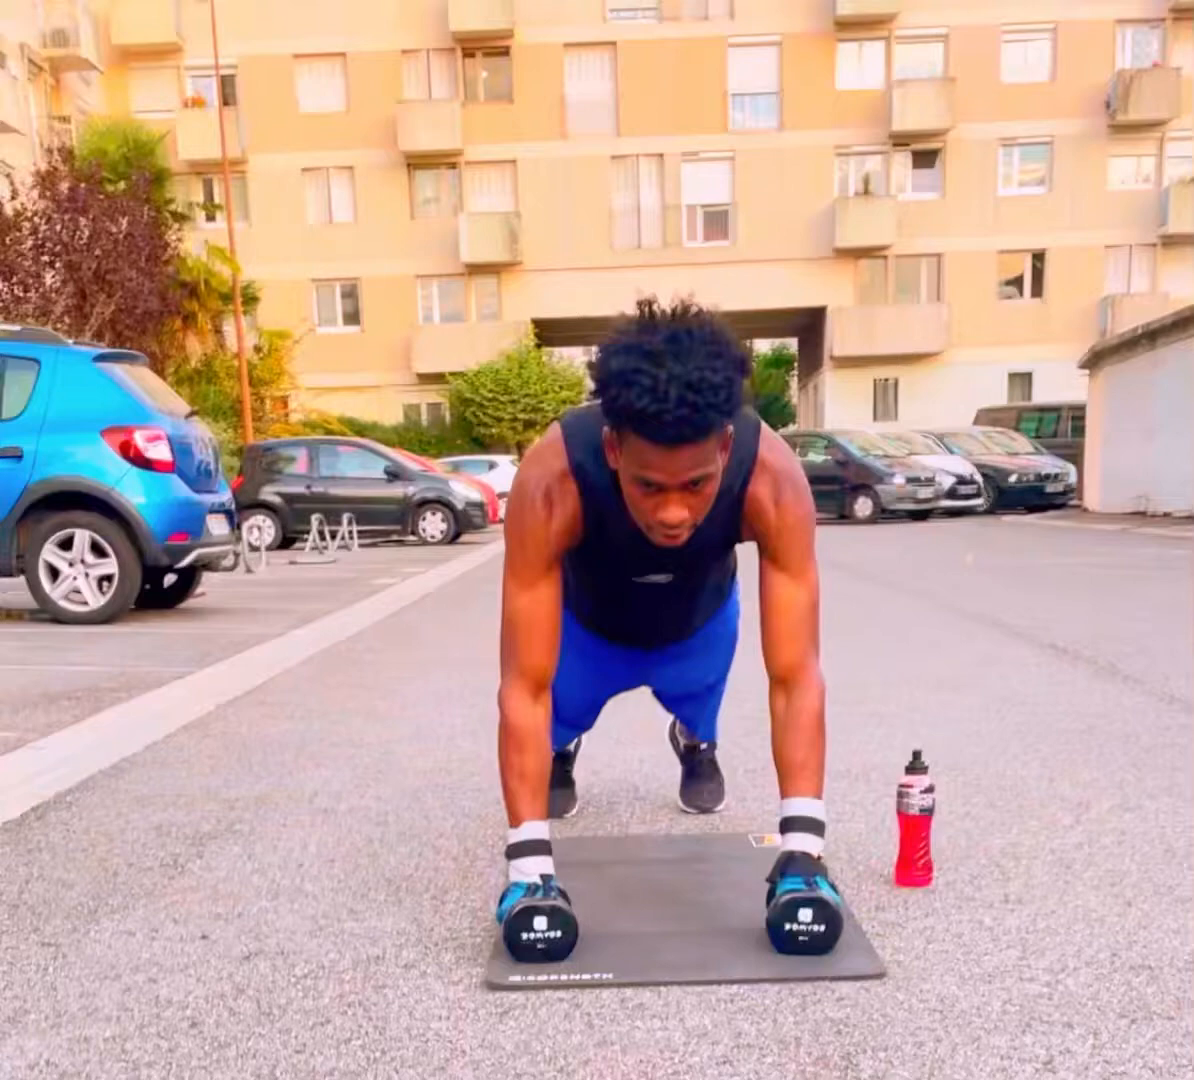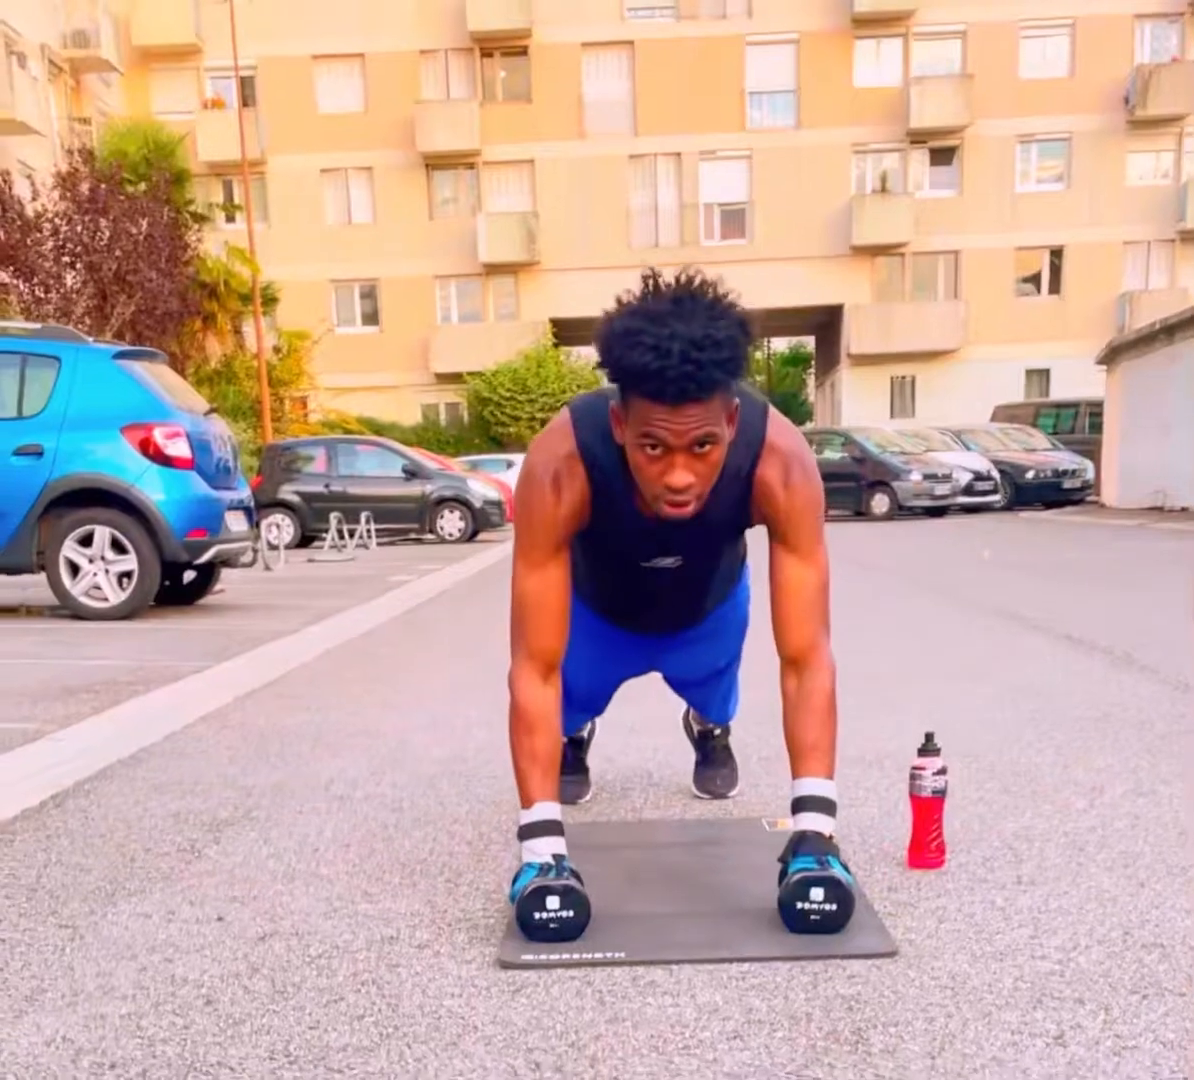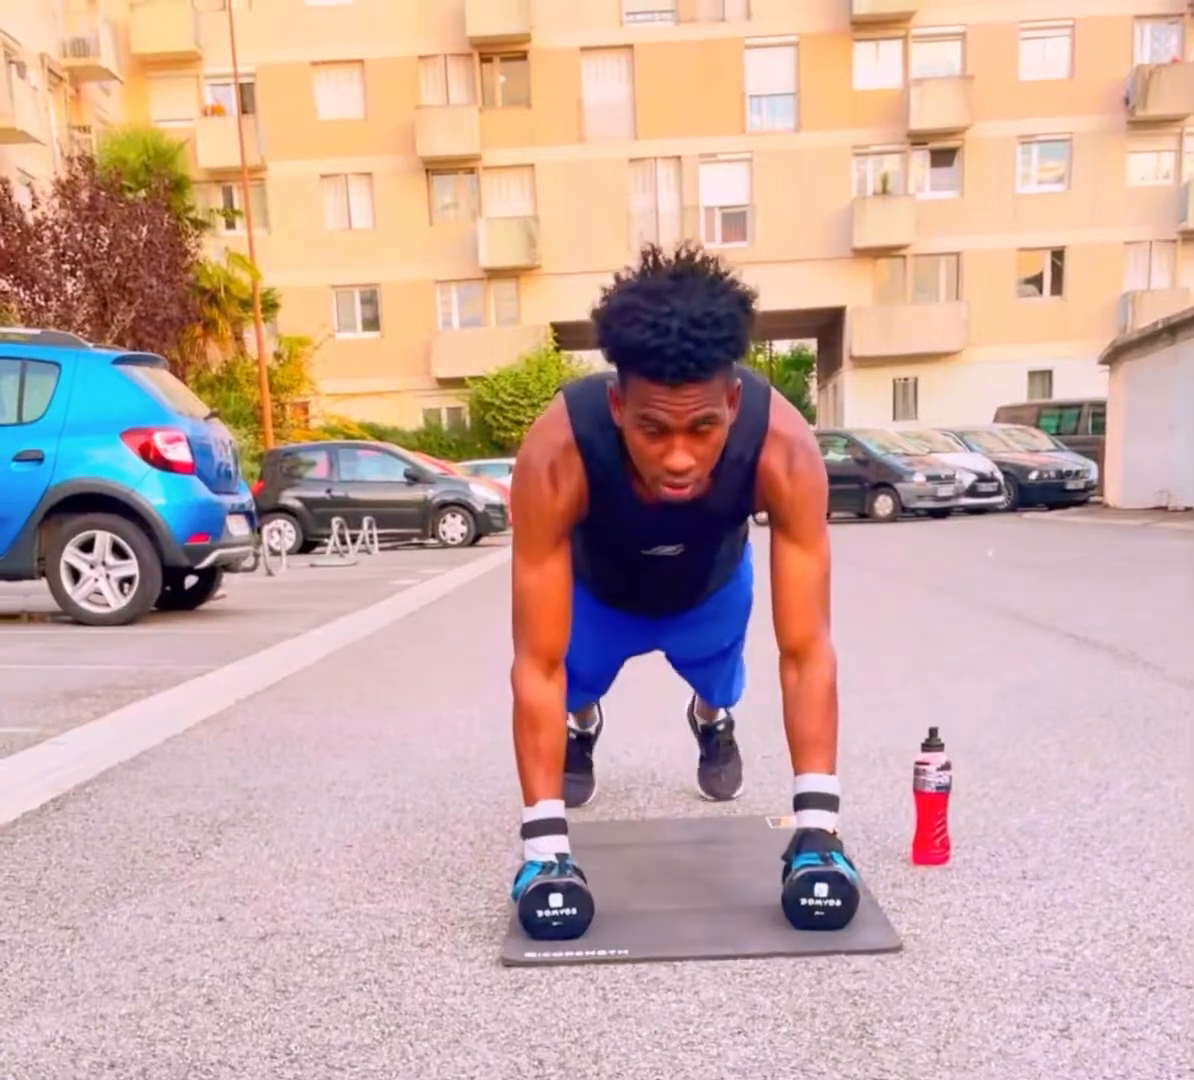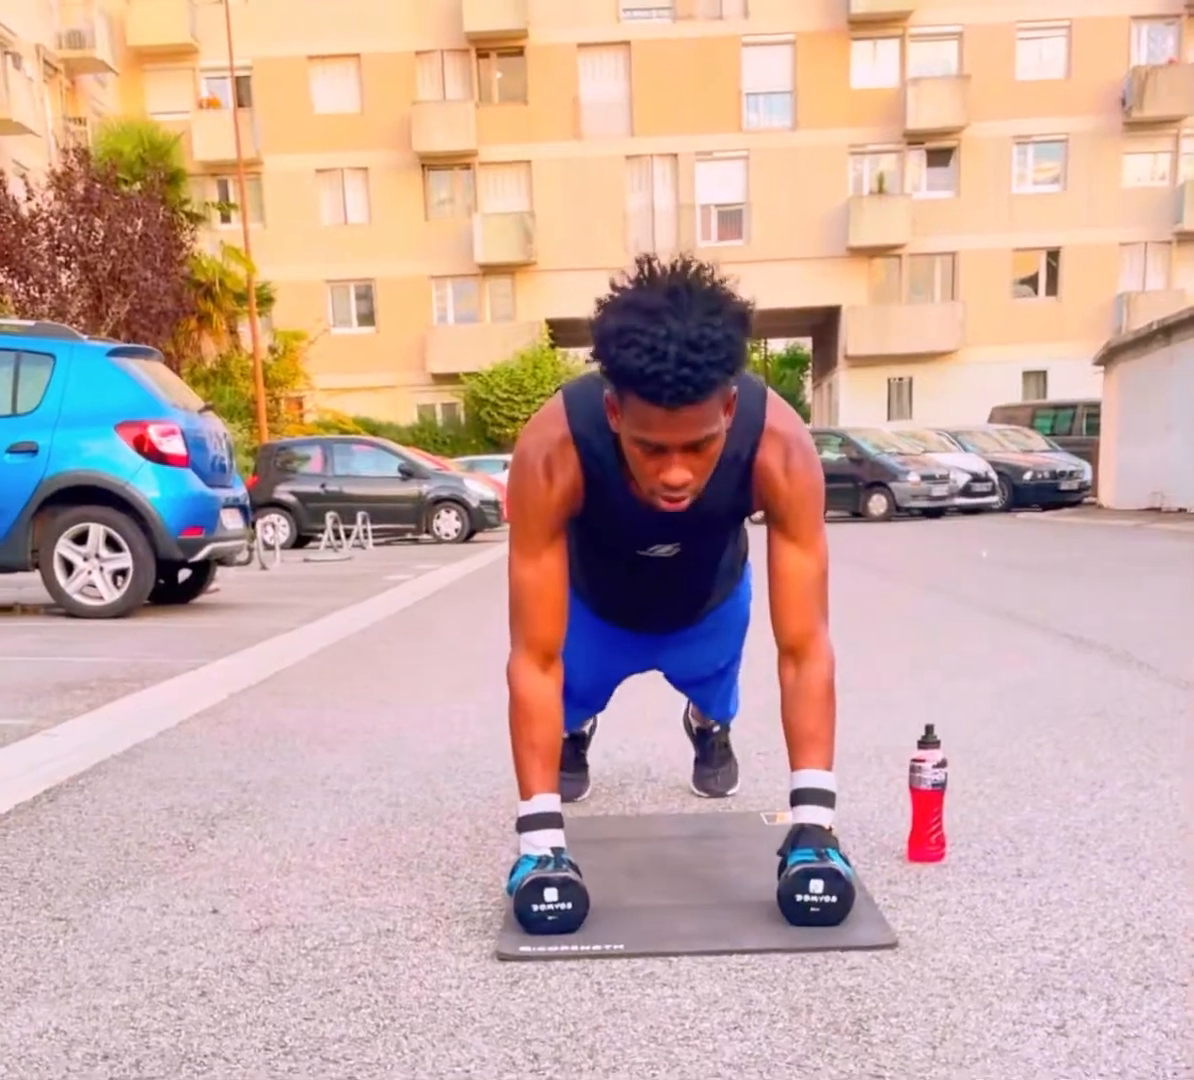
dt=0.3s
person 1, frame 1
left shoulder: (773, 478)
right shoulder: (551, 480)
left elbow: (796, 676)
right elbow: (524, 686)
left wrist: (803, 845)
right wrist: (528, 861)
left hip: (698, 614)
right hip: (588, 618)
left ankle: (694, 742)
right ankle: (561, 749)
person 1, frame 2
left shoulder: (780, 461)
right shoulder: (560, 463)
left elbow: (806, 658)
right elbow: (536, 668)
left wrist: (814, 827)
right wrist: (541, 843)
left hip: (709, 602)
right hip: (597, 607)
left ankle: (708, 728)
right ankle: (574, 737)
person 1, frame 3
left shoulder: (783, 446)
right shoulder: (556, 452)
left elbow: (806, 650)
right elbow: (538, 664)
left wrist: (817, 822)
right wrist: (545, 840)
left hip: (711, 585)
right hip: (599, 593)
left ankle: (713, 724)
right ankle: (580, 729)
person 1, frame 4
left shoulder: (780, 446)
right shoulder: (551, 450)
left elbow: (804, 647)
right elbow: (535, 657)
left wrist: (813, 820)
right wrist: (540, 837)
left hip: (710, 597)
right hip: (595, 602)
left knee: (714, 695)
left ankle: (709, 726)
right ankle: (574, 733)
